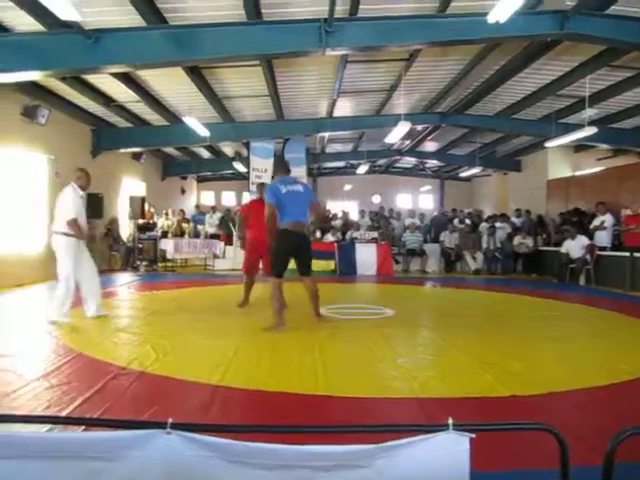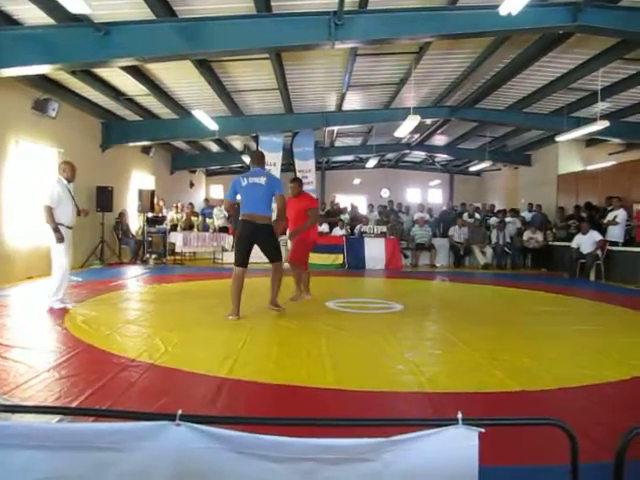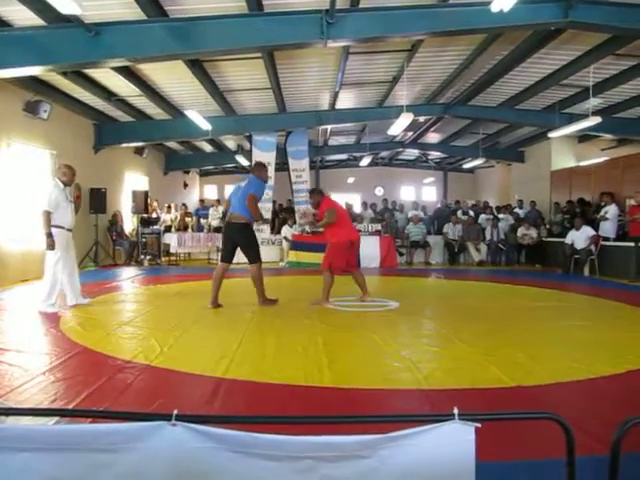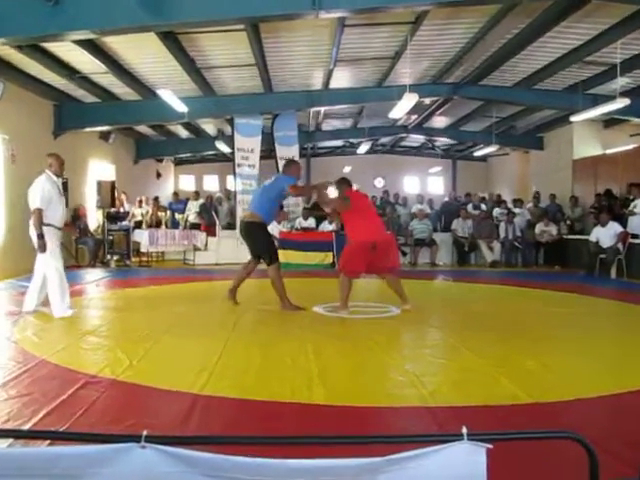
dt=1s
person 1, frame 1
left shoulder: (272, 187)
right shoulder: (304, 186)
left elbow: (269, 214)
right elbow: (319, 211)
left wrist: (272, 233)
right wrist: (310, 225)
left hip: (286, 234)
right hip: (303, 235)
left knee: (275, 278)
right knee: (307, 276)
left ankle: (279, 321)
right ankle: (317, 312)
person 1, frame 2
left shoulder: (238, 180)
right shoulder: (273, 180)
left elbow: (227, 206)
right elbow: (281, 204)
right wrist: (279, 221)
left hip: (246, 225)
right hip: (265, 227)
left knee: (239, 269)
right knee: (277, 262)
left ankle: (235, 311)
right ankle: (273, 300)
person 1, frame 3
left shoulder: (241, 184)
right shoulder: (259, 184)
left elbow: (228, 205)
right elbow: (250, 203)
right wrist: (261, 218)
left hip: (229, 225)
right hip: (243, 227)
left knee: (223, 264)
right knee: (255, 264)
left ankle: (213, 300)
right ankle: (262, 299)
person 1, frame 4
left shoulder: (274, 181)
right shoulder: (285, 179)
right elbow: (295, 191)
left wrist: (276, 214)
right wrist: (316, 187)
left hip: (247, 224)
right hip: (256, 226)
left knee: (256, 259)
right knee: (273, 264)
left ankle: (233, 289)
right ankle: (285, 303)
person 2, frame 1
left shoulder: (77, 194)
right shoulder: (70, 194)
right elbow: (71, 222)
left wrist: (84, 236)
right wrist: (86, 237)
left hip: (74, 240)
right hip: (66, 240)
left knee: (88, 272)
right knee: (68, 278)
left ankle: (93, 309)
right ankle: (58, 314)
person 2, frame 2
left shoulder: (69, 187)
right shoulder: (56, 186)
right elbow: (47, 209)
left wrist: (80, 212)
right wrist: (56, 231)
left hip: (67, 230)
right hip: (58, 230)
left knee: (63, 265)
right knee: (62, 265)
left ankle: (58, 298)
right ankle: (54, 300)
person 2, frame 3
left shoulder: (66, 191)
right shoulder: (53, 190)
left elbow: (74, 211)
right elbow: (46, 214)
left wrist: (77, 196)
right wrist: (49, 236)
left hip: (66, 233)
right hip: (56, 233)
left knee: (70, 267)
right knee: (54, 269)
left ankle: (74, 298)
right ankle: (47, 304)
person 2, frame 4
left shoulder: (55, 183)
right shoulder: (42, 184)
right elbow: (36, 212)
right wrist: (40, 237)
left hip: (53, 231)
right hip: (44, 231)
left knee: (44, 269)
right knee: (55, 268)
left ankle: (31, 304)
right ankle: (61, 308)
person 3, frame 1
right shoulder: (248, 206)
right elbow: (241, 225)
right wrist: (242, 239)
left hip: (269, 244)
right hip: (253, 244)
right knee: (249, 272)
right ankle: (246, 298)
person 3, frame 2
left shoulder: (309, 200)
right shoulder: (289, 200)
left elbow: (314, 219)
right elbow: (288, 218)
left wrist: (298, 231)
left hip: (305, 237)
right hip: (295, 237)
left knee: (294, 262)
right knee: (302, 265)
left ankle: (299, 291)
right ankle: (306, 292)
person 3, frame 3
left shoulder: (326, 203)
right shoulder: (329, 203)
left elbow: (332, 219)
left wrist: (317, 225)
left hip: (340, 240)
right hip: (352, 237)
left knee: (327, 268)
right knee: (353, 267)
left ankle: (324, 299)
right ankle: (365, 294)
person 3, frame 4
left shoulder: (347, 197)
right shoulder: (360, 197)
left elbow: (342, 205)
left wrist: (330, 203)
left hip: (361, 241)
right hip: (379, 238)
left knee: (345, 272)
right knee: (386, 271)
left ankle: (343, 306)
right ankle: (405, 302)
